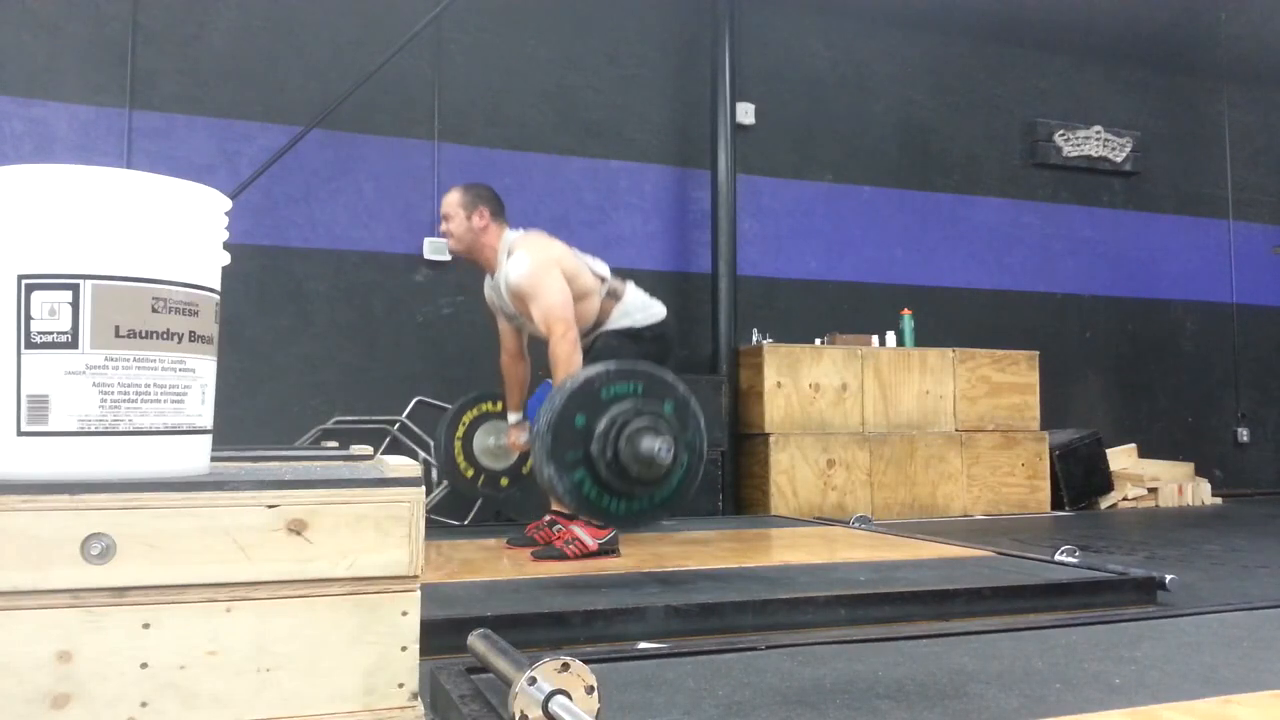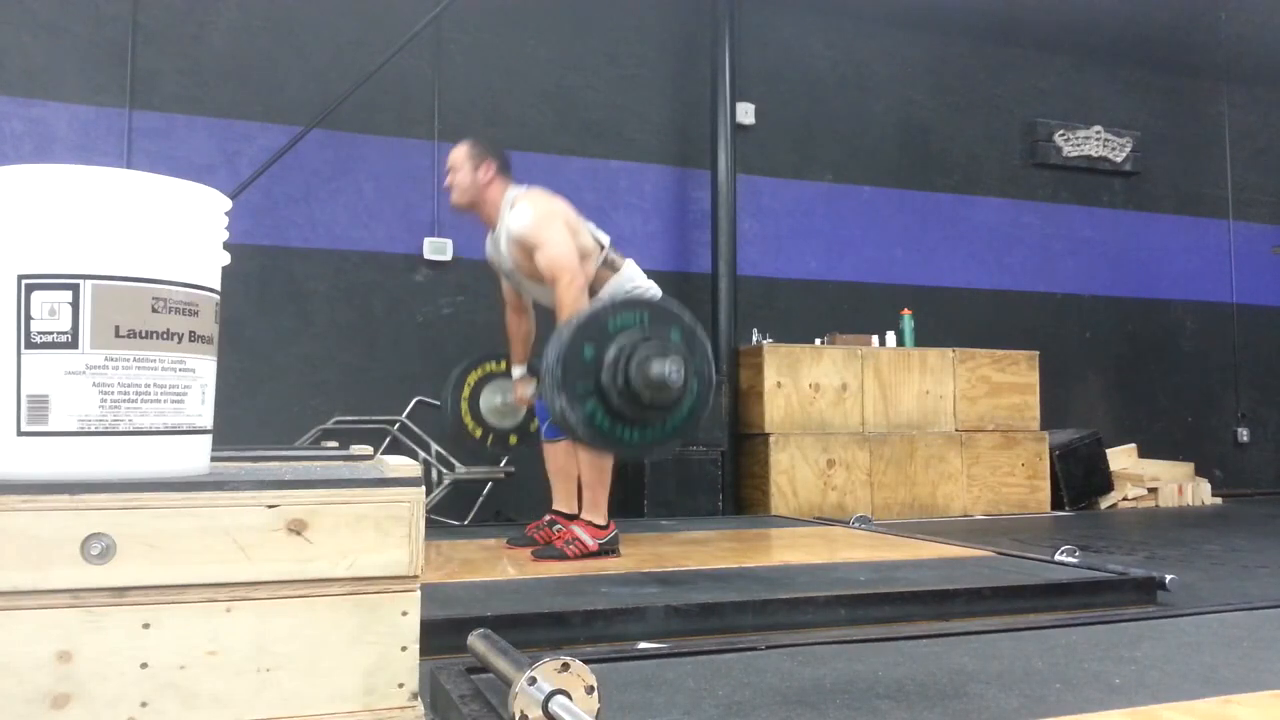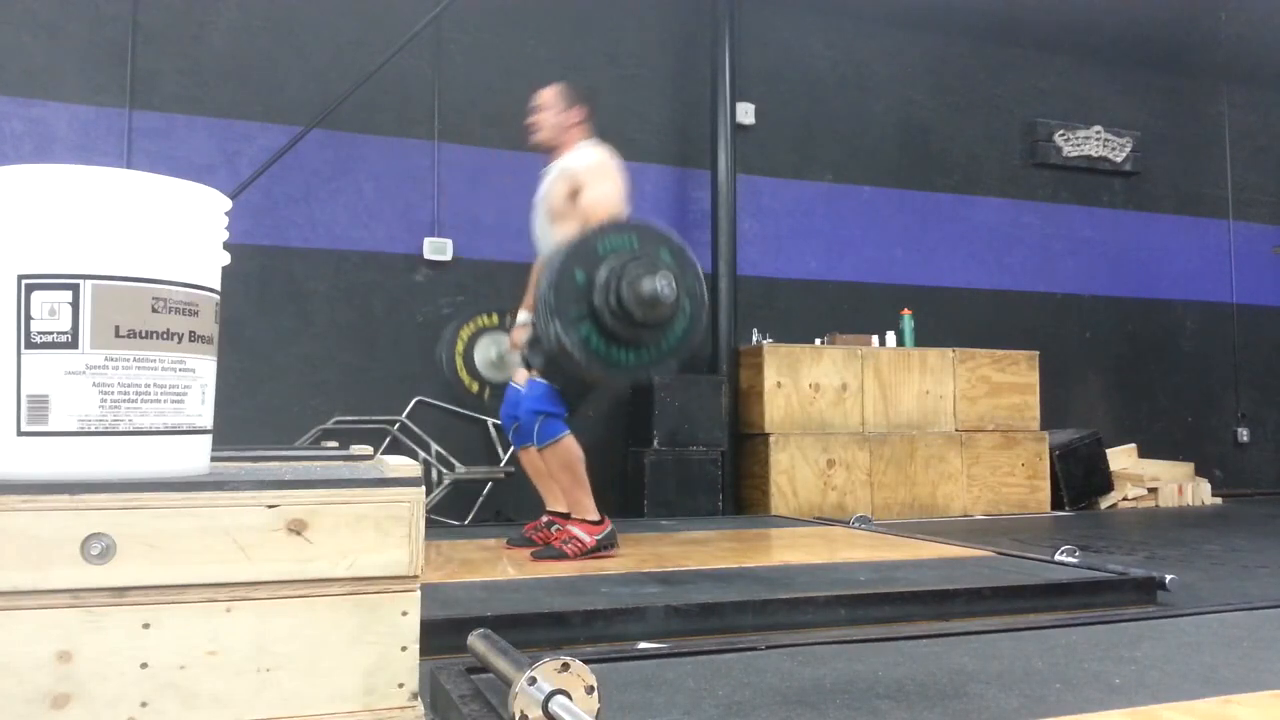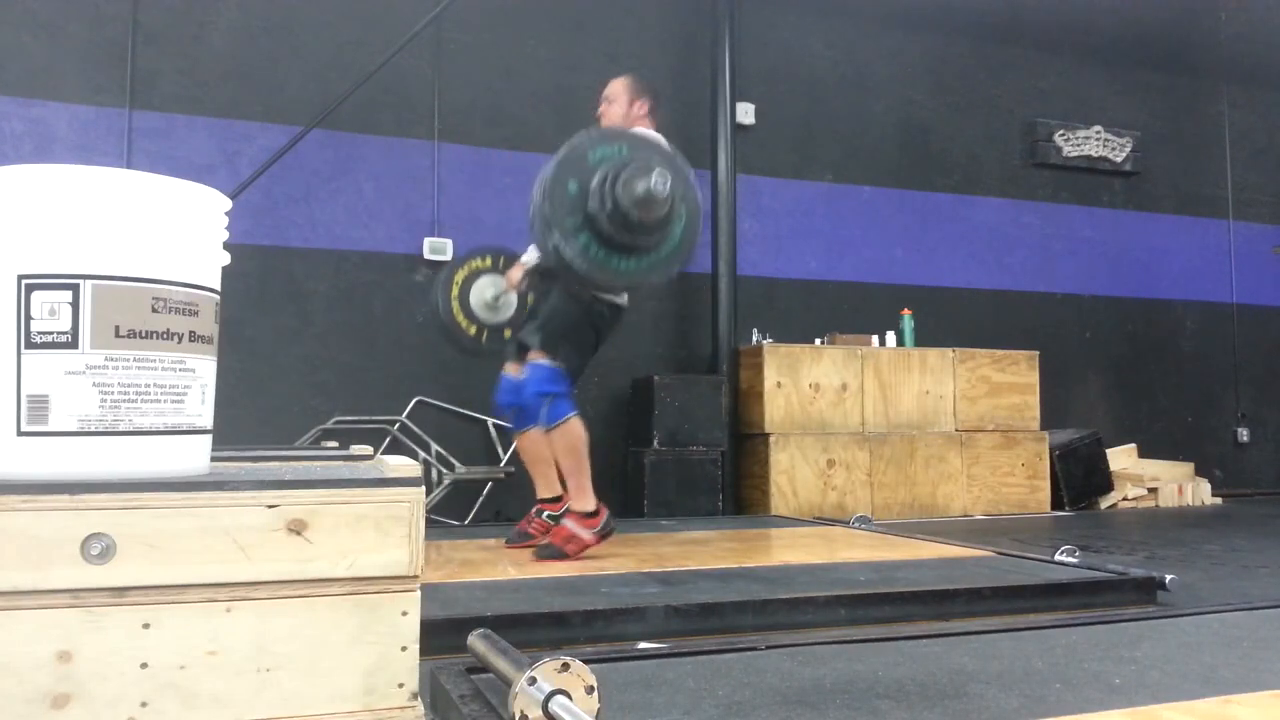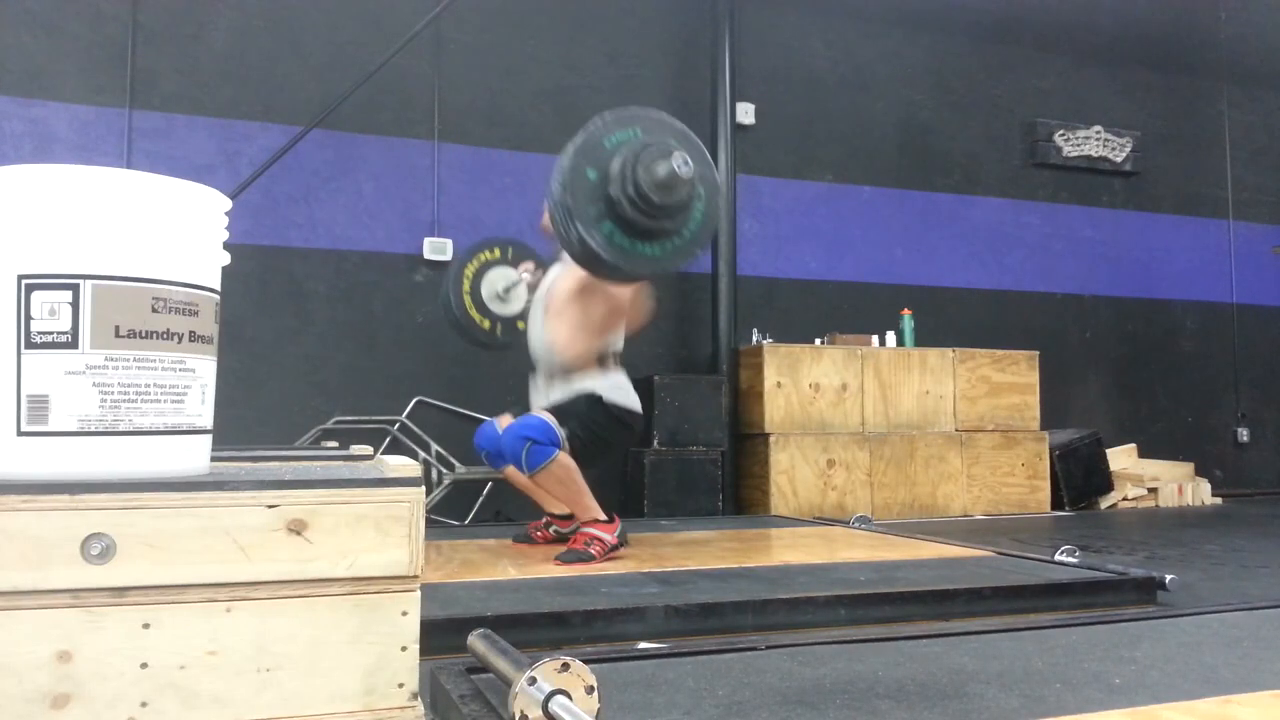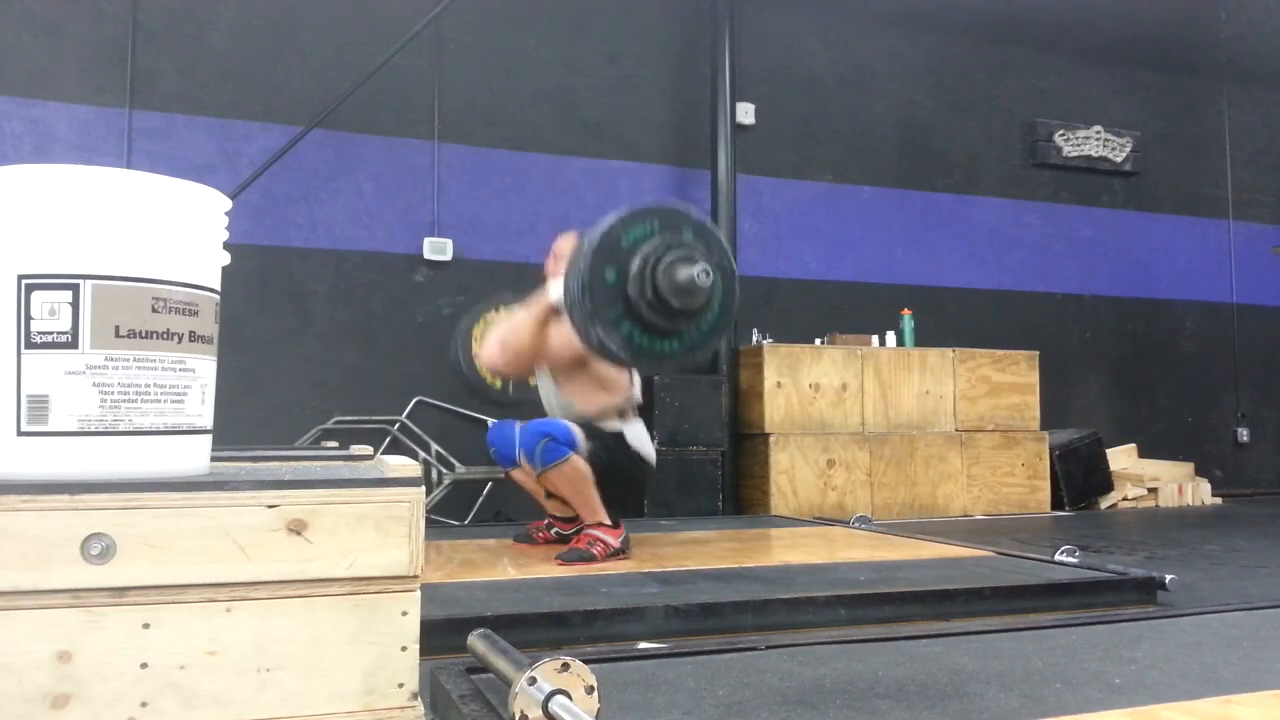
dt=0.2s
person 1, frame 1
left shoulder: (528, 262)
right shoulder: (494, 282)
left elbow: (564, 340)
right elbow: (513, 355)
right wrist: (515, 420)
left hip: (639, 329)
right hip: (604, 336)
left ankle: (595, 529)
right ankle: (561, 519)
person 1, frame 2
left shoulder: (529, 214)
right shoulder: (496, 239)
left elbow: (571, 286)
right elbow: (518, 311)
right wrist: (520, 374)
right knee: (552, 403)
left ankle: (597, 528)
right ankle: (563, 519)
person 1, frame 3
left shoulder: (590, 161)
right shoulder: (557, 173)
left elbow: (604, 231)
right wrist: (525, 318)
left knee: (538, 411)
right knee: (519, 412)
left ankle: (592, 526)
right ankle: (560, 517)
person 1, frame 4
left shoulder: (645, 145)
right wrist: (529, 261)
left hip: (586, 284)
right hip: (556, 279)
left knee: (543, 390)
right knee: (513, 394)
left ankle: (587, 515)
right ankle: (550, 507)
person 1, frame 5
right shoulder: (561, 271)
left elbow: (636, 312)
right wrist: (527, 281)
left hip: (603, 408)
right hip: (568, 402)
left knee: (525, 439)
right knee: (490, 439)
left ankle: (601, 526)
right ankle: (563, 516)
person 1, frame 6
right shoulder: (558, 319)
left elbow: (515, 355)
right elbow: (490, 359)
left wrist: (547, 297)
right wrist: (521, 312)
left hip: (622, 454)
right hip: (587, 444)
left knee: (540, 436)
right knee: (501, 435)
left ankle: (605, 530)
right ankle: (567, 519)
